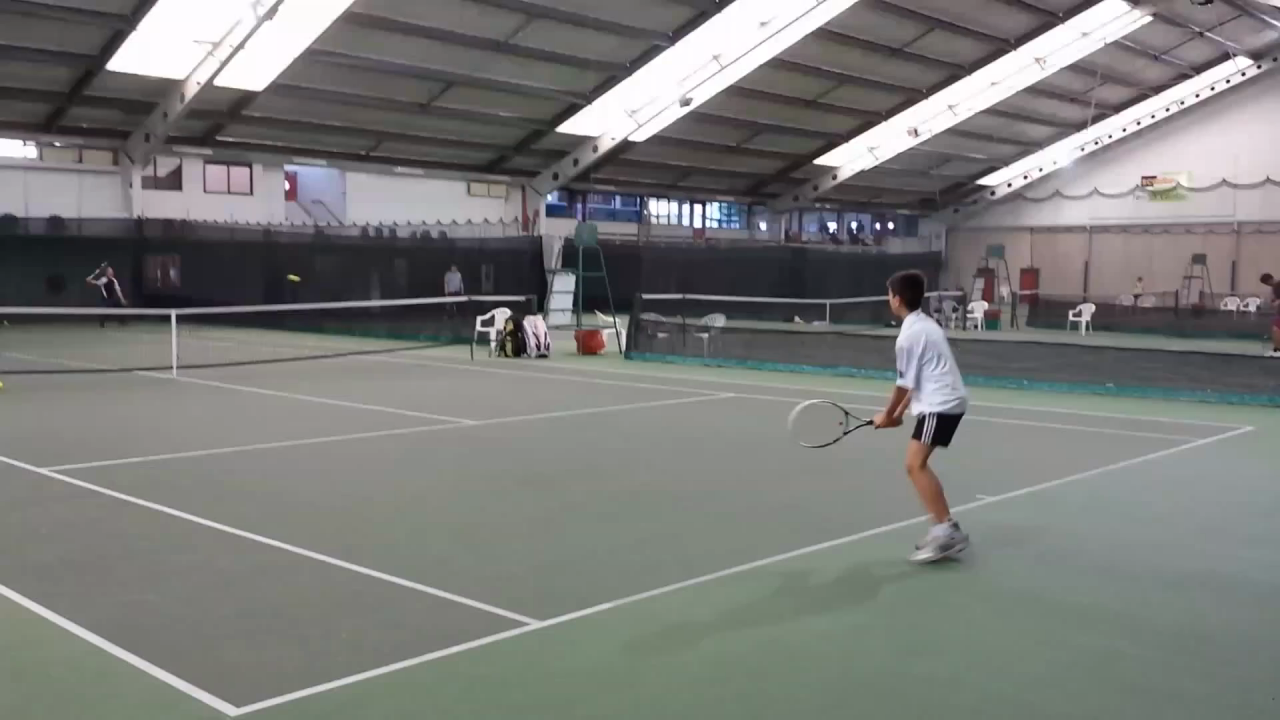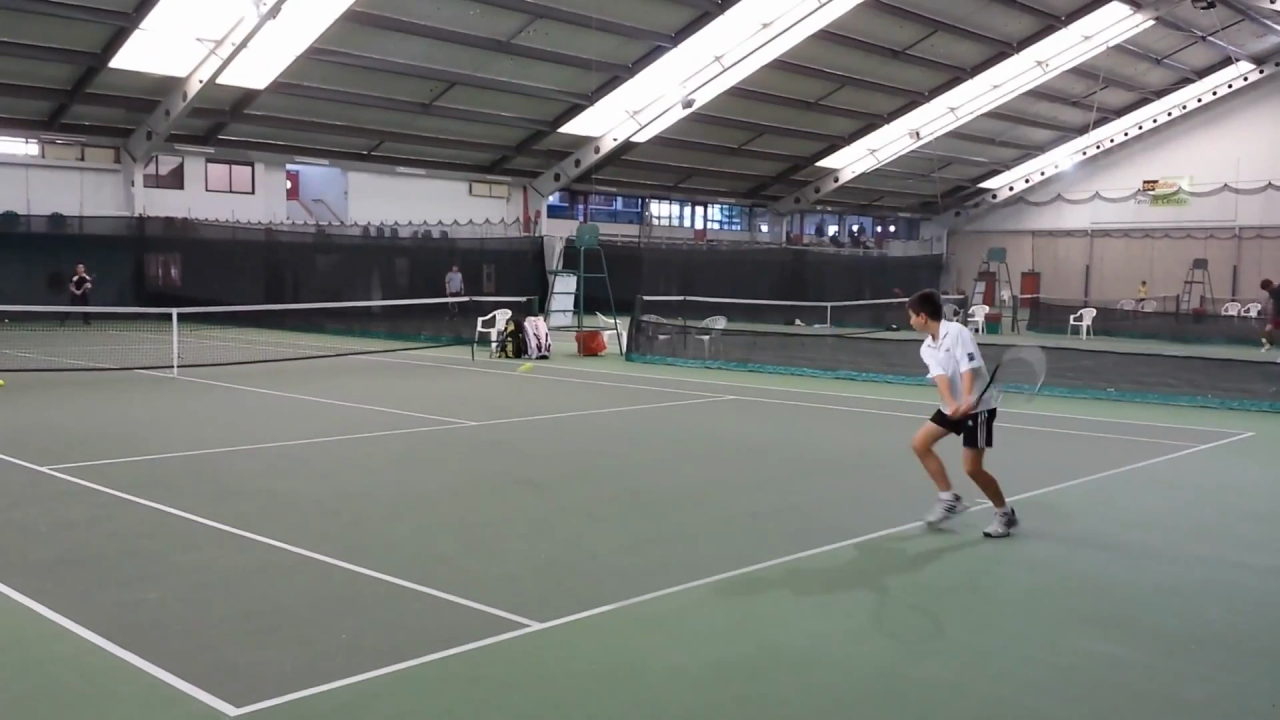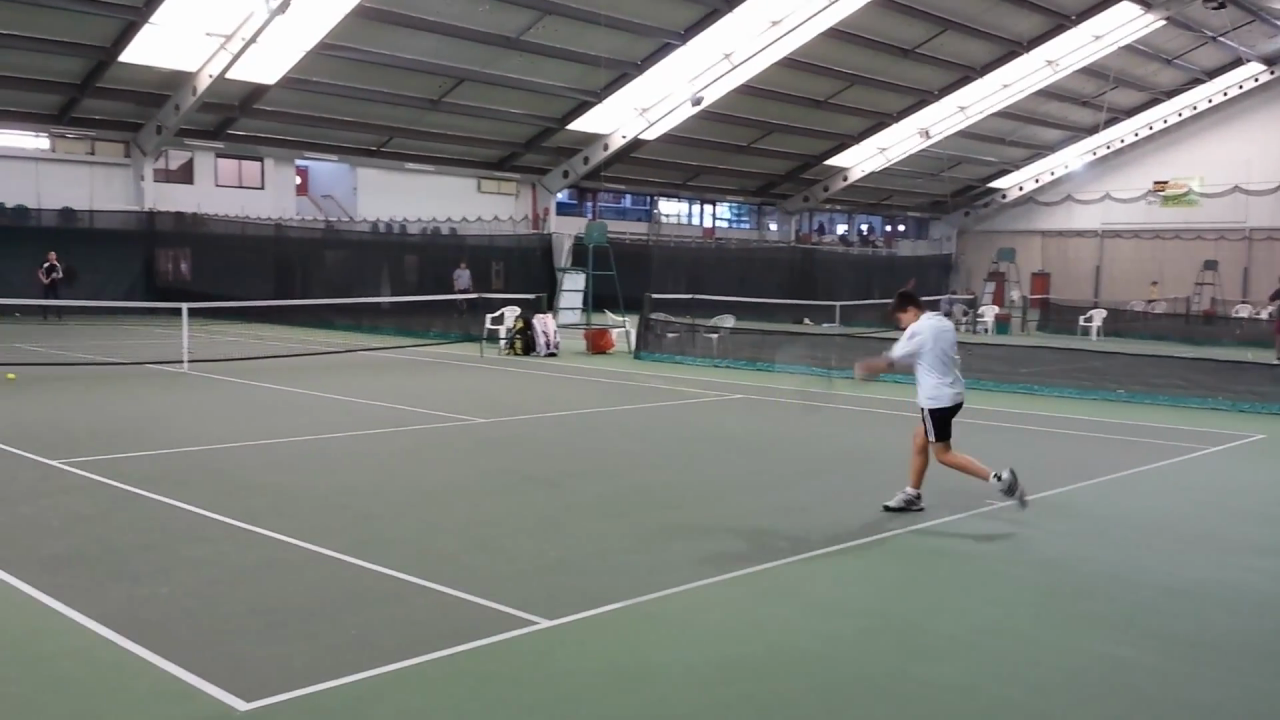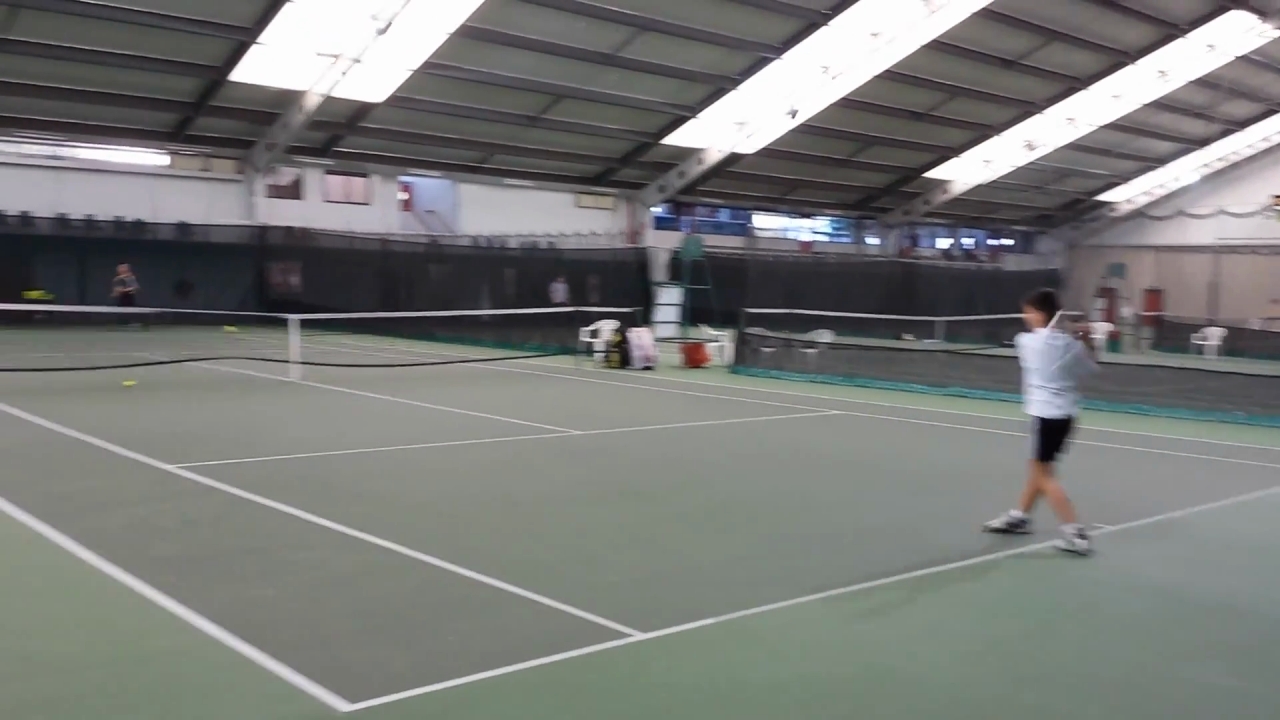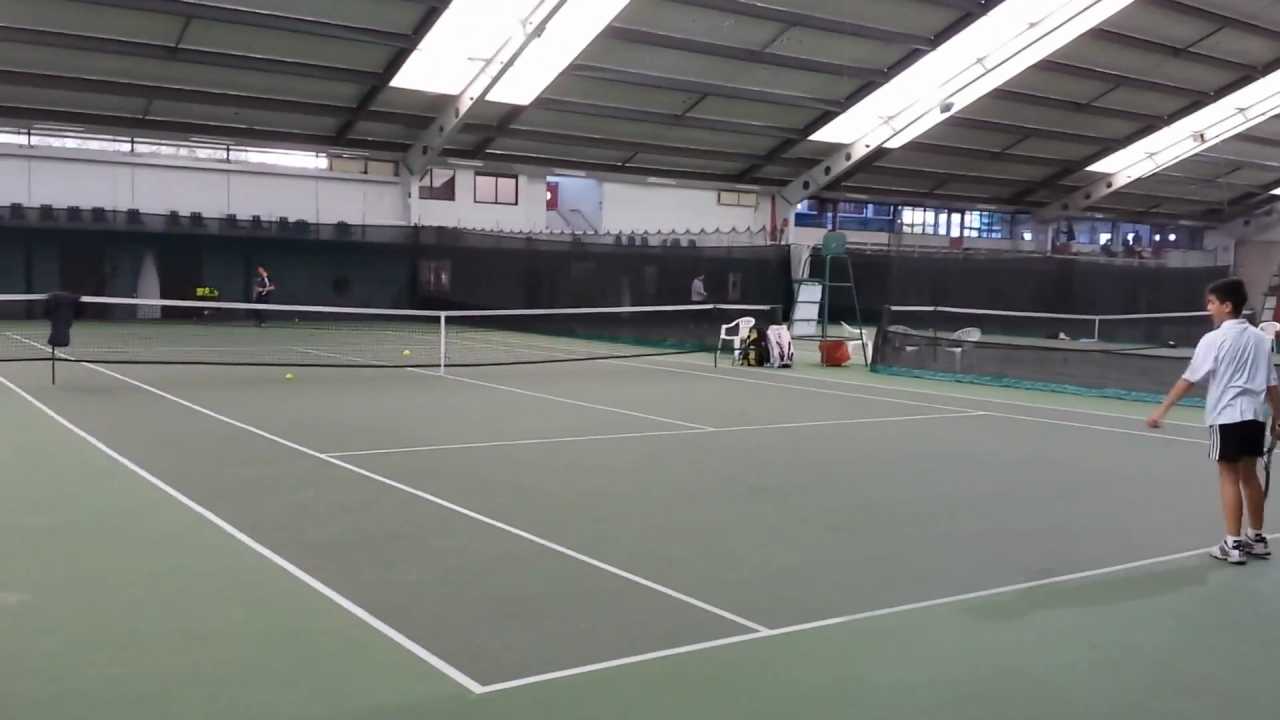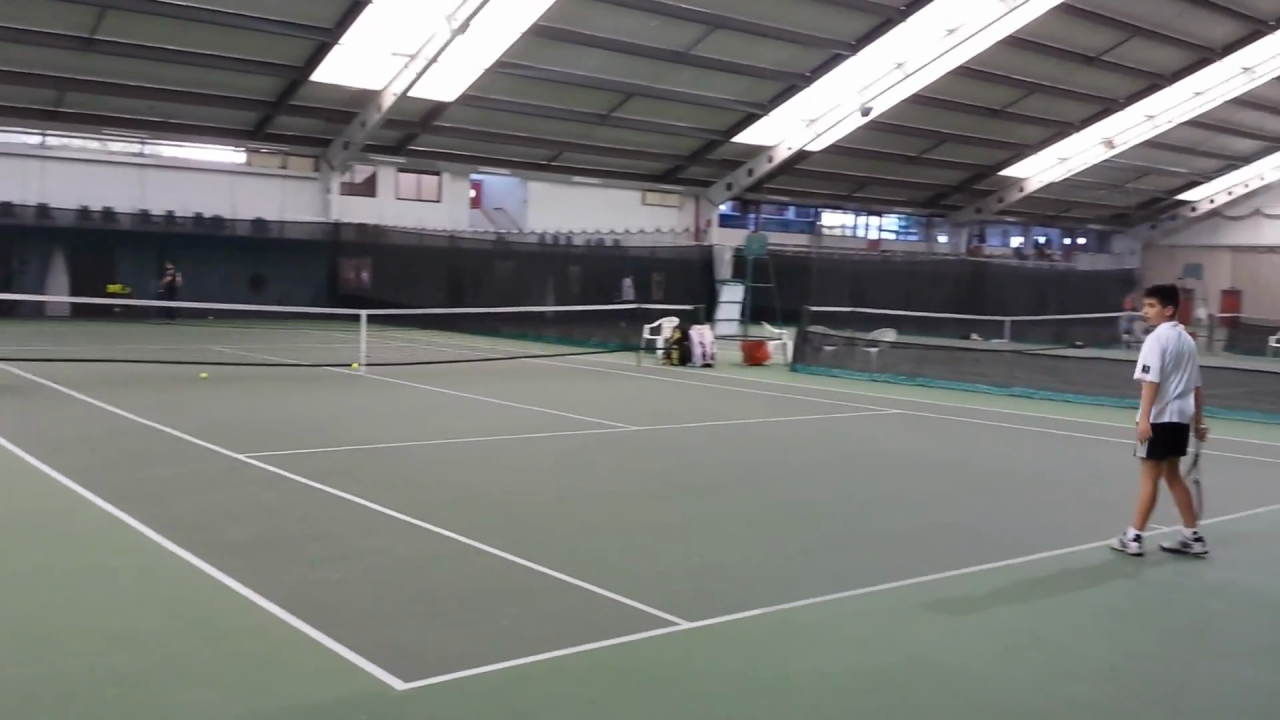
dt=0.5s
person 1, frame 1
left shoulder: (909, 336)
right shoulder: (925, 325)
left elbow: (905, 384)
left wrist: (887, 413)
right wrist: (899, 411)
left hip: (940, 406)
right hip: (947, 402)
left knee: (914, 465)
right knee: (917, 463)
left ankle: (946, 532)
right ankle: (944, 526)
person 1, frame 2
left shoulder: (957, 331)
right shoulder: (926, 348)
left elbow: (970, 367)
right elbow: (940, 377)
left wrist: (967, 399)
right wrist: (951, 404)
left hip: (979, 405)
right hip: (952, 406)
left knee: (972, 468)
right knee: (919, 443)
left ankle: (1004, 513)
right ankle: (949, 499)
person 1, frame 3
left shoulder: (917, 331)
right shoulder: (945, 323)
left elbow: (893, 360)
left wrist: (868, 368)
left hip: (937, 399)
right hip: (951, 395)
left knee: (943, 453)
right knee: (920, 441)
left ankle: (999, 477)
right ankle: (912, 494)
person 1, frame 4
left shoulder: (1026, 342)
right shoulder: (1072, 344)
right elbow: (1088, 368)
right wrist: (1084, 338)
left hip: (1044, 414)
right hip: (1066, 413)
left knee: (1044, 476)
right knee: (1039, 468)
left ankle: (1075, 533)
right ankle: (1019, 516)
person 1, frame 5
left shoulder: (1215, 339)
left elbow: (1190, 378)
left wrist: (1162, 409)
left hip: (1227, 416)
right hip: (1256, 415)
left knee: (1229, 479)
right knee: (1249, 475)
left ankle: (1234, 545)
right ankle: (1257, 538)
person 1, frame 6
left shoulder: (1157, 338)
right shoulder: (1187, 340)
left elbow: (1150, 380)
right elbow: (1196, 385)
left wrist: (1144, 417)
right wrist: (1198, 421)
left hip: (1159, 416)
right hip: (1182, 416)
left knee: (1149, 476)
right knee: (1173, 475)
left ankle: (1134, 537)
right ankle: (1192, 536)
